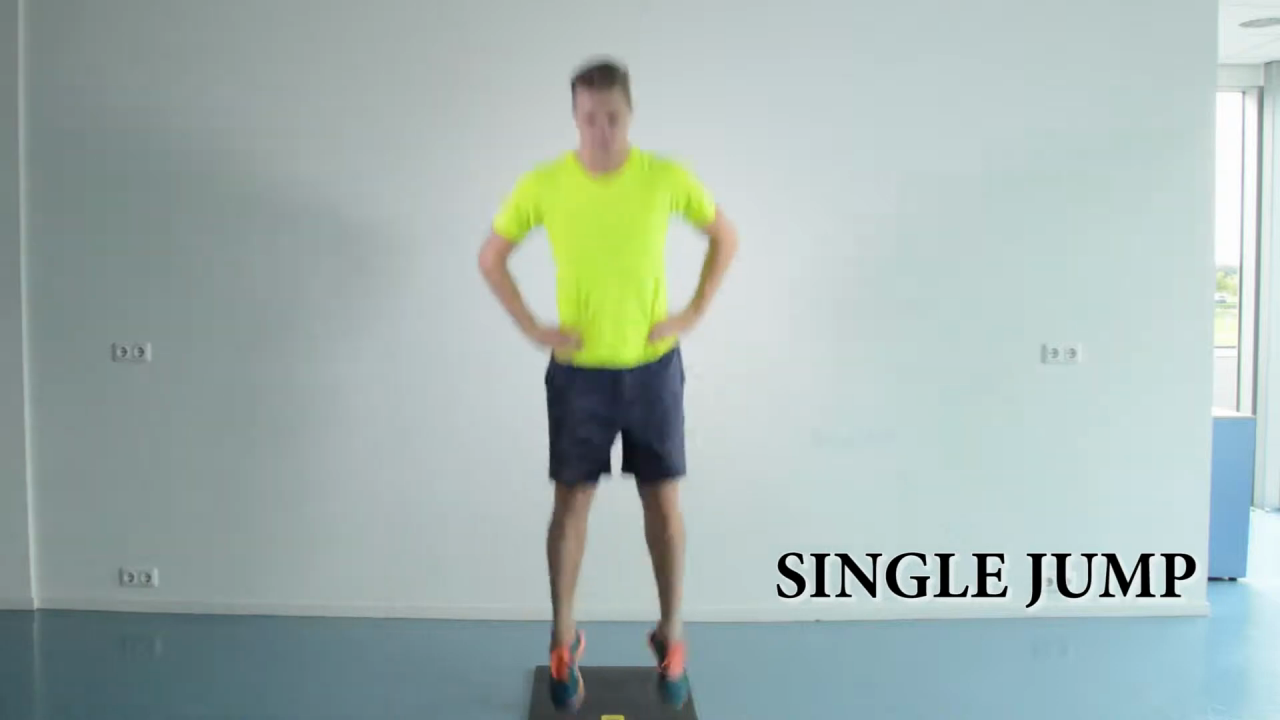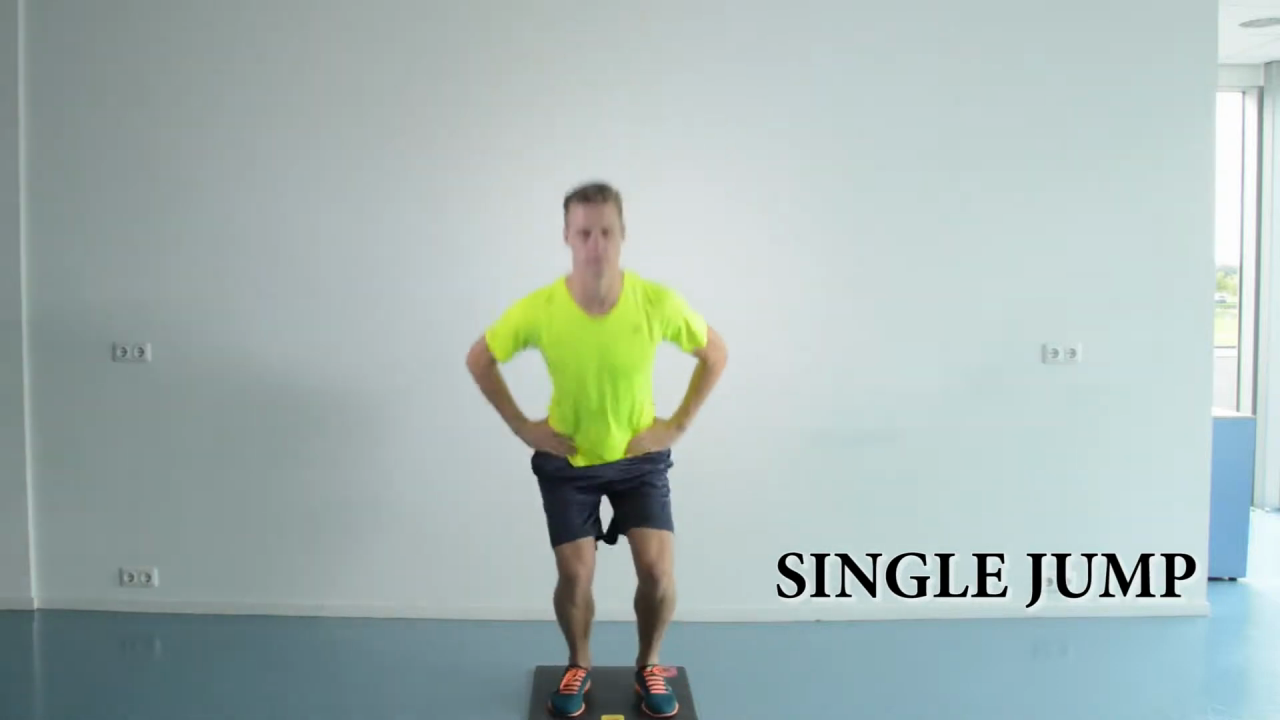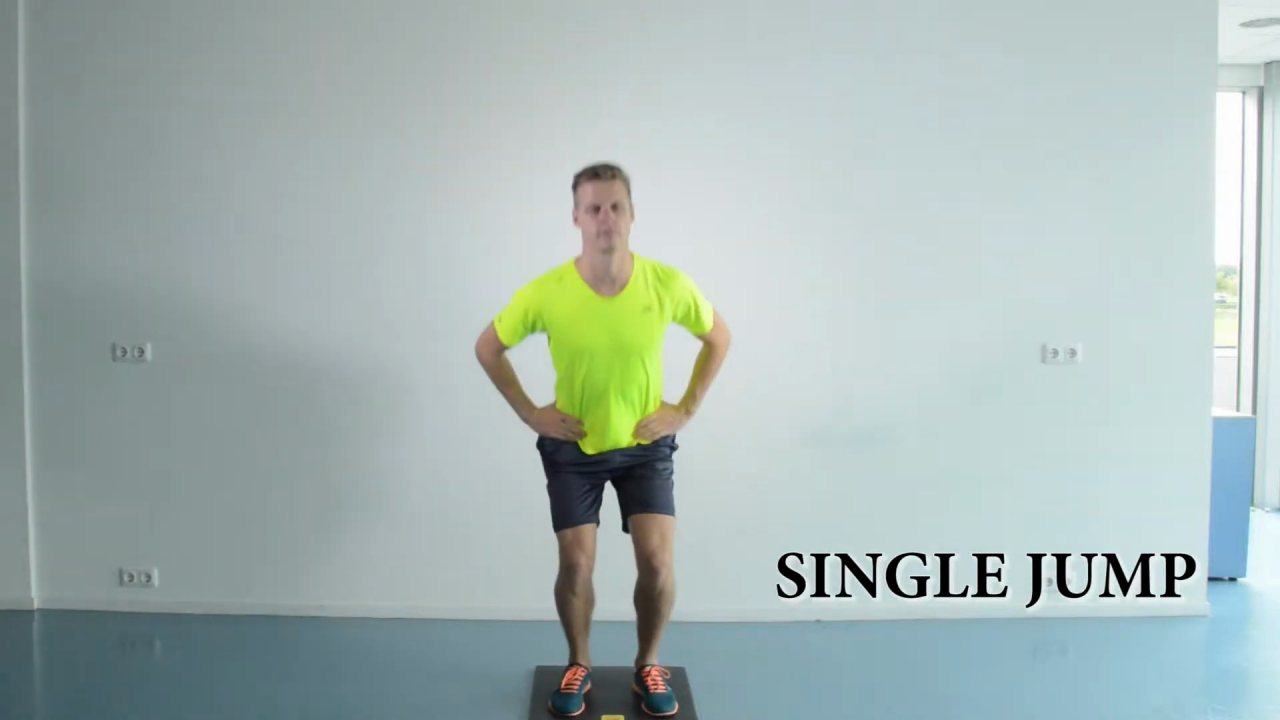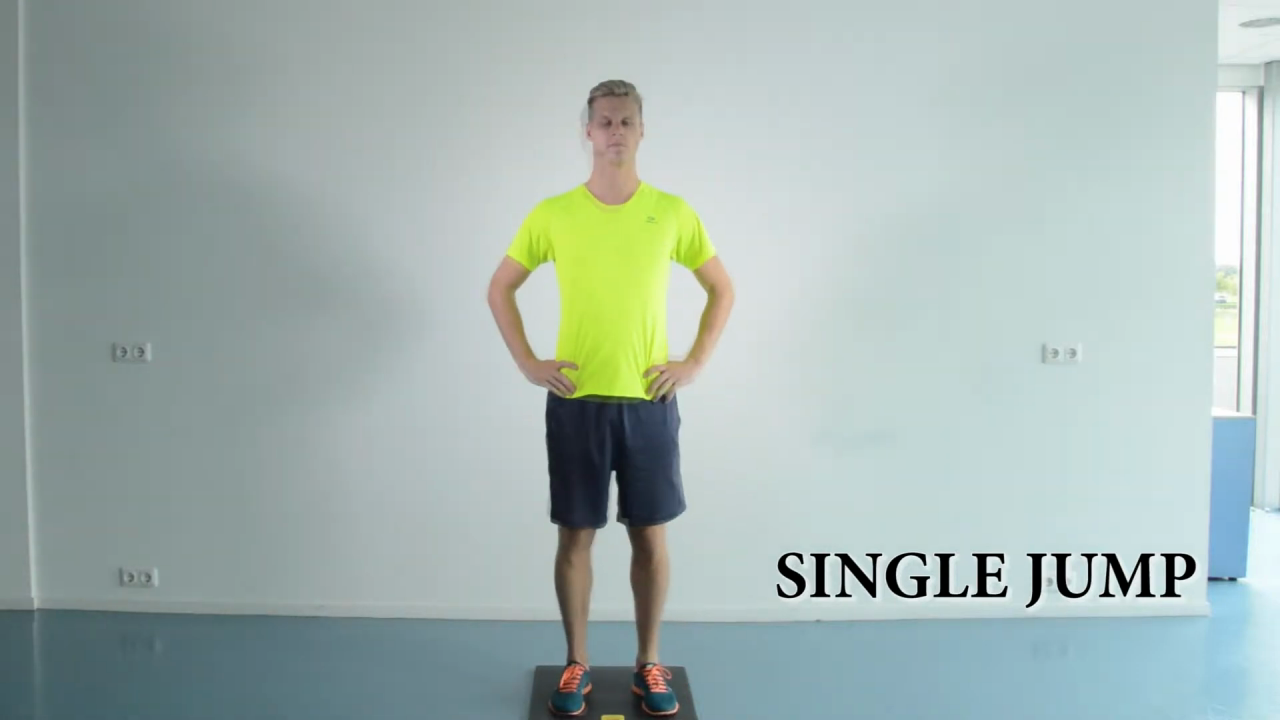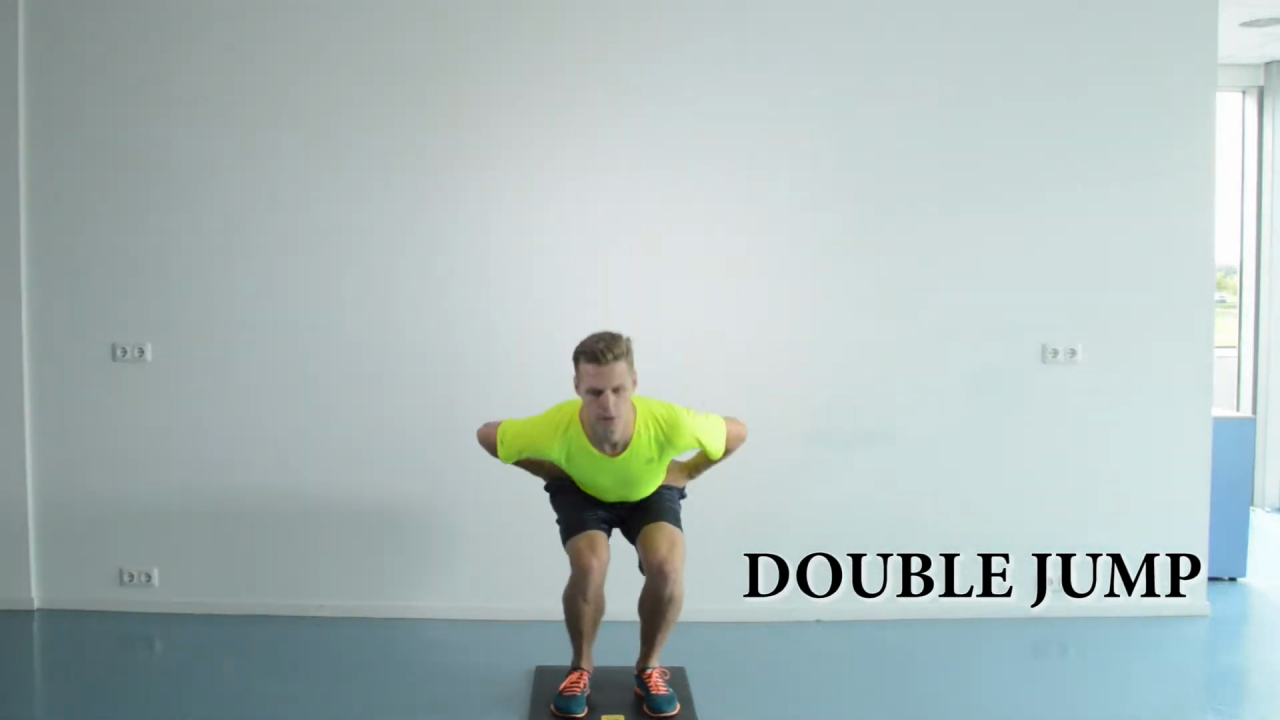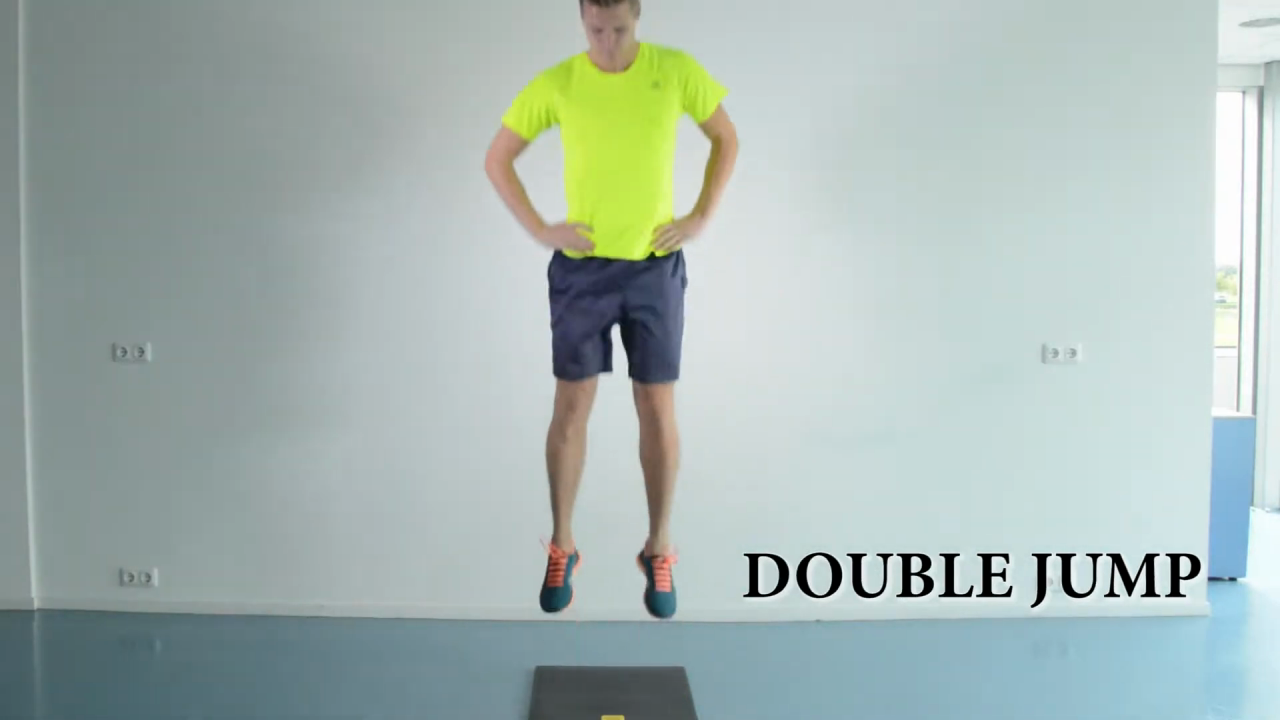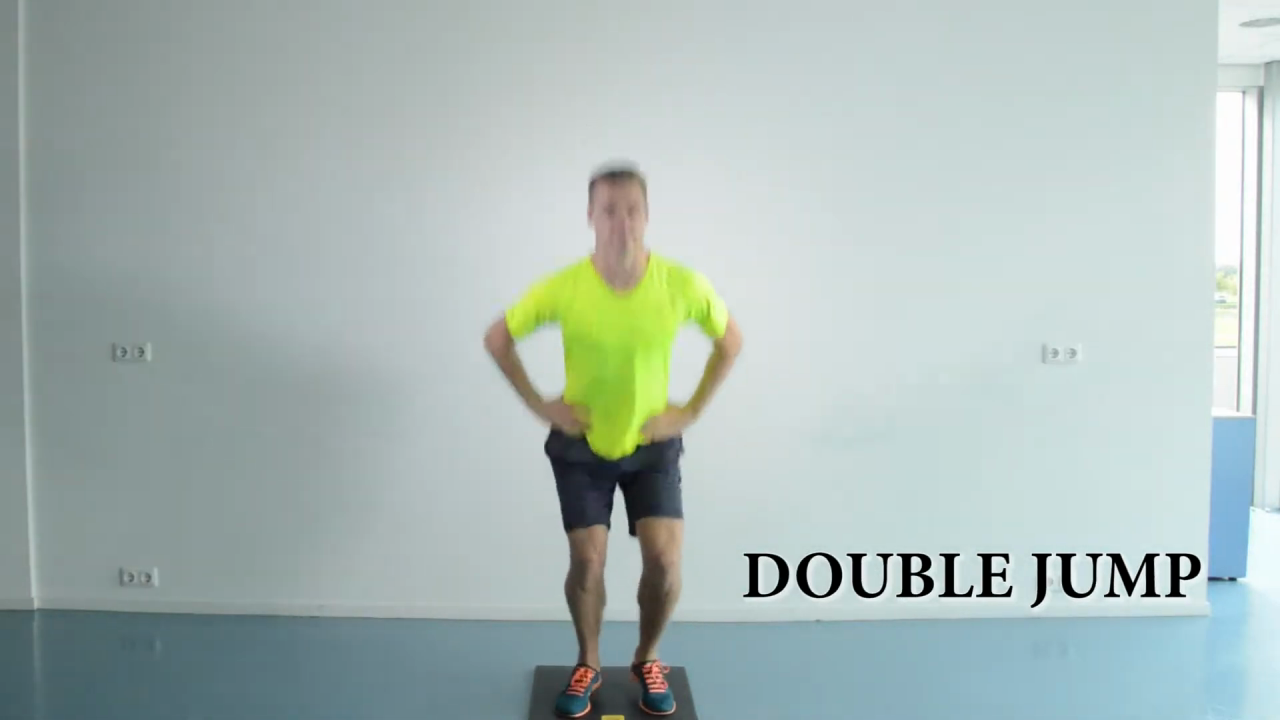
dt=0.7s
person 1, frame 1
left shoulder: (664, 176)
right shoulder: (544, 185)
left elbow: (723, 234)
right elbow: (491, 254)
left wrist: (692, 313)
right wrist: (533, 328)
left hip: (653, 368)
right hip: (578, 372)
left knee: (662, 503)
right knee: (571, 502)
left ankle: (670, 635)
right ankle: (564, 638)
person 1, frame 2
left shoulder: (658, 303)
right shoulder: (538, 311)
left elbow: (715, 355)
right elbow: (480, 361)
left wrist: (677, 425)
right wrist: (522, 427)
left hip: (639, 457)
right hip: (567, 459)
left knee: (657, 567)
right knee: (575, 570)
left ankle: (649, 665)
right ankle: (578, 665)
person 1, frame 3
left shoulder: (668, 284)
right shoulder: (546, 293)
left elbow: (718, 338)
right elbow: (487, 348)
left wrist: (686, 410)
right wrist: (531, 413)
left hip: (645, 445)
right hip: (572, 446)
left knee: (657, 560)
right knee: (576, 563)
left ankle: (648, 665)
right ankle: (578, 665)
person 1, frame 4
left shoulder: (673, 212)
right shoulder: (553, 213)
left elbow: (721, 290)
right elbow: (500, 289)
left wrist: (694, 361)
right wrist: (528, 362)
left hip: (648, 403)
right hip: (577, 404)
left knee: (649, 538)
right knee: (576, 538)
left ankle: (649, 663)
right ankle: (577, 663)
person 1, frame 5
left shoulder: (670, 423)
right shoulder: (554, 429)
left elbow: (737, 431)
right elbow: (487, 434)
left wrist: (689, 471)
right wrist: (544, 469)
left hip: (650, 493)
right hip: (582, 493)
left knee: (666, 566)
right knee: (589, 565)
left ankle: (649, 667)
right ankle: (581, 666)
person 1, frame 6
left shoulder: (677, 69)
right shoulder: (555, 83)
left elbow: (726, 140)
right elbow: (497, 158)
left wrist: (701, 216)
right wrist: (538, 228)
left hip: (656, 268)
right hip: (580, 269)
left knee: (657, 409)
right knee: (572, 407)
left ankle: (658, 550)
right ankle: (561, 547)
person 1, frame 7
left shoulder: (681, 285)
right shoulder: (563, 288)
left elbow: (730, 340)
right elbow: (499, 337)
left wrist: (690, 410)
right wrist: (541, 406)
left hip: (651, 445)
right hip: (580, 446)
left knee: (665, 556)
right knee: (587, 557)
left ankle: (648, 659)
right ankle: (587, 663)
